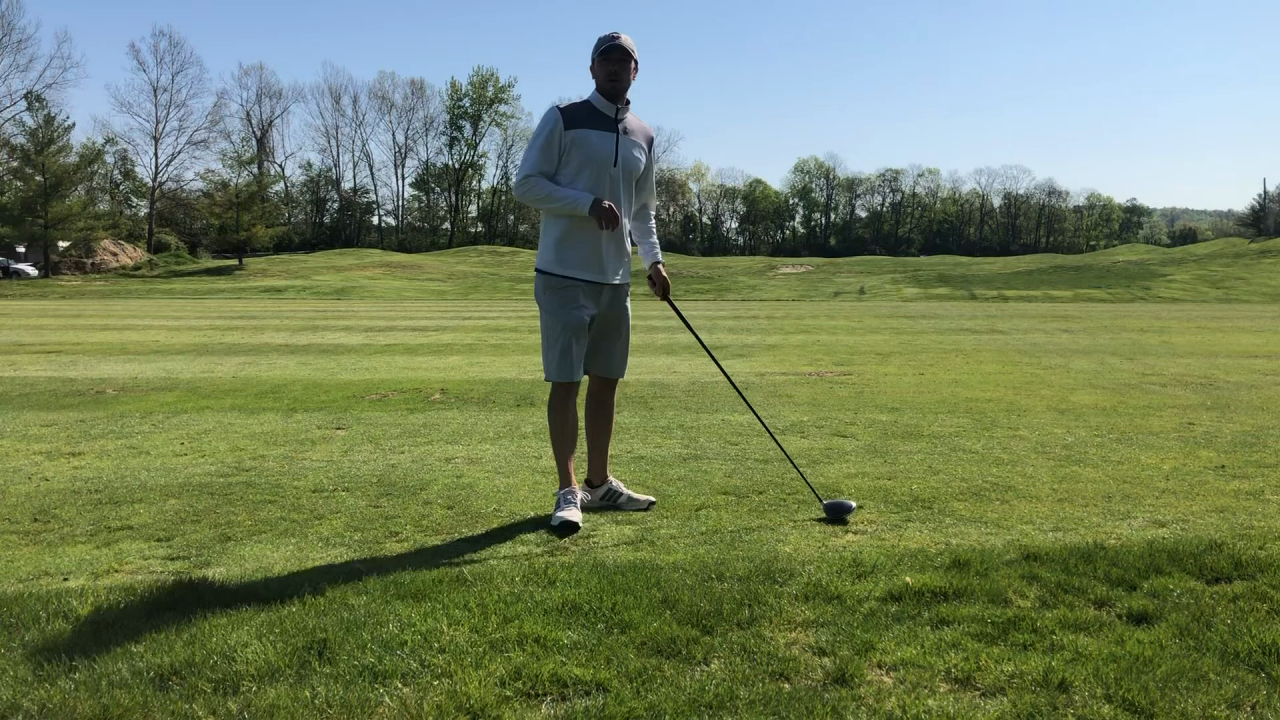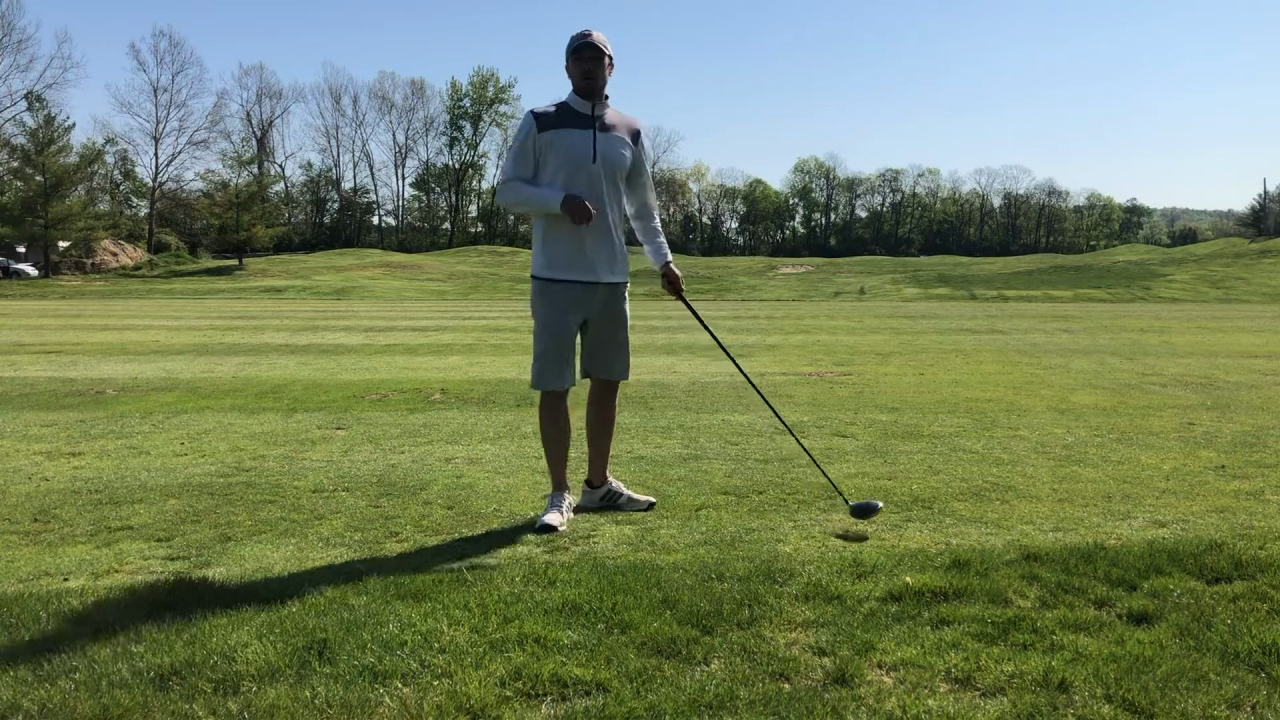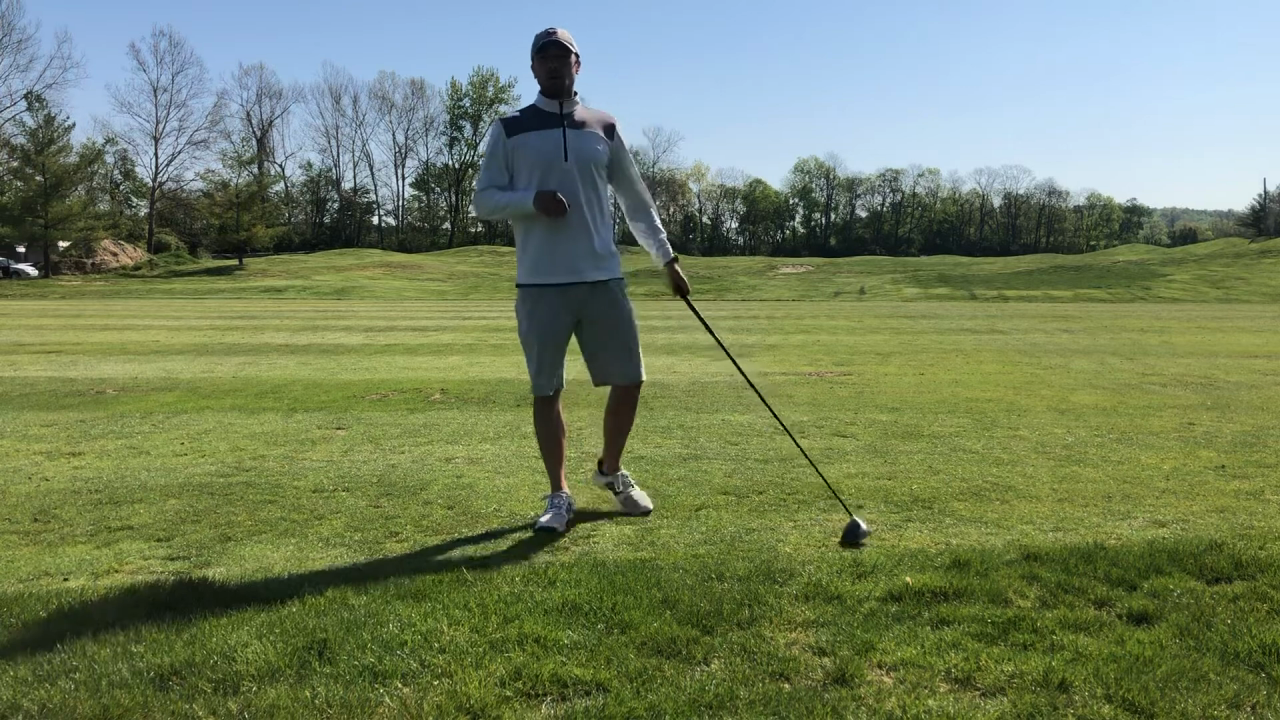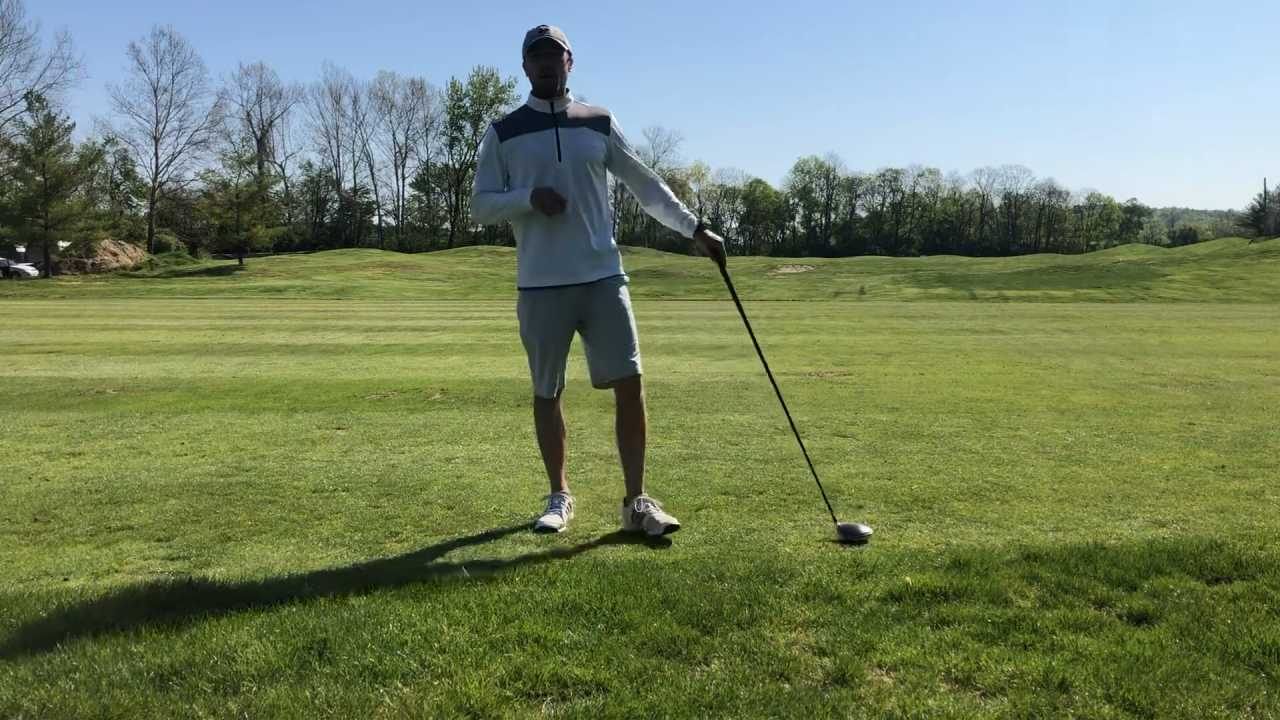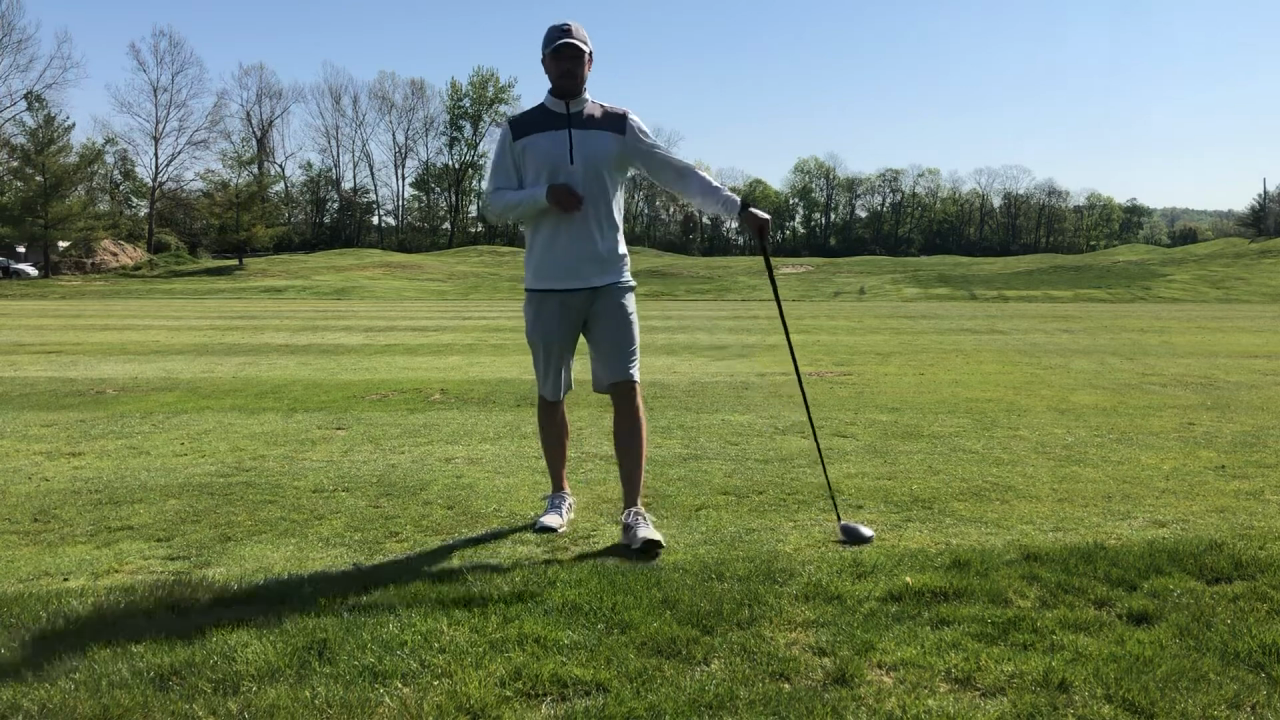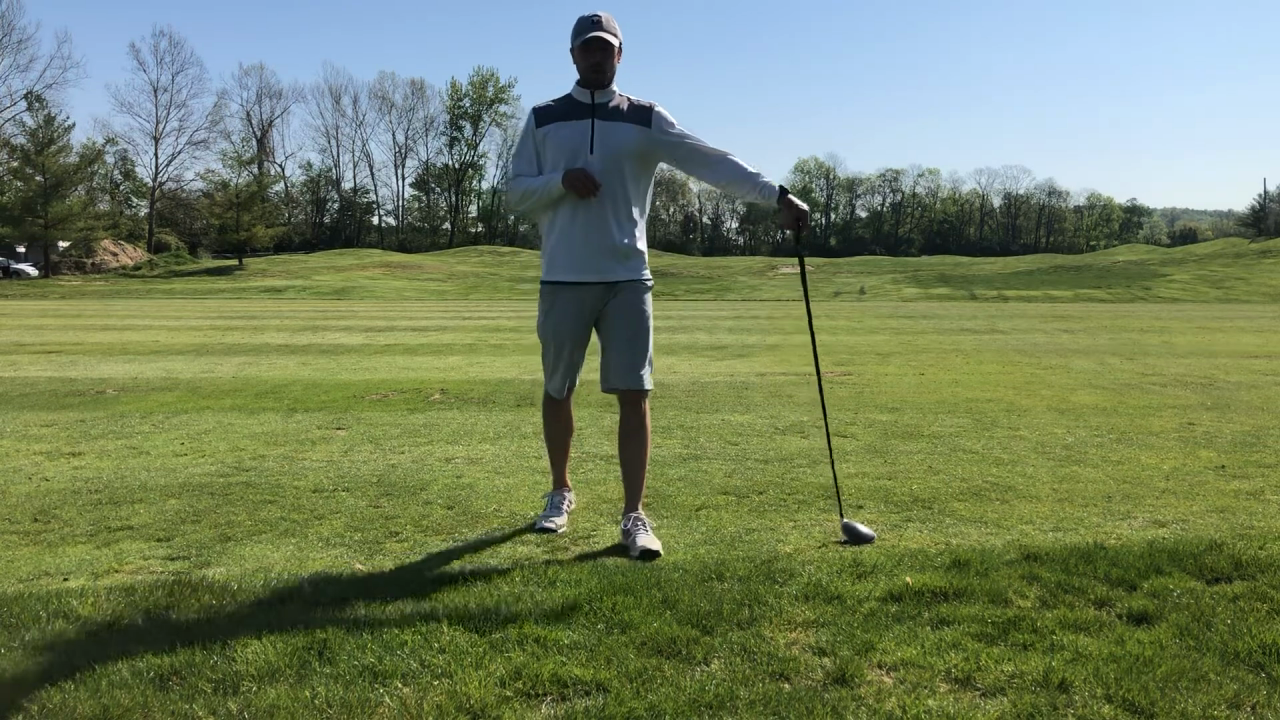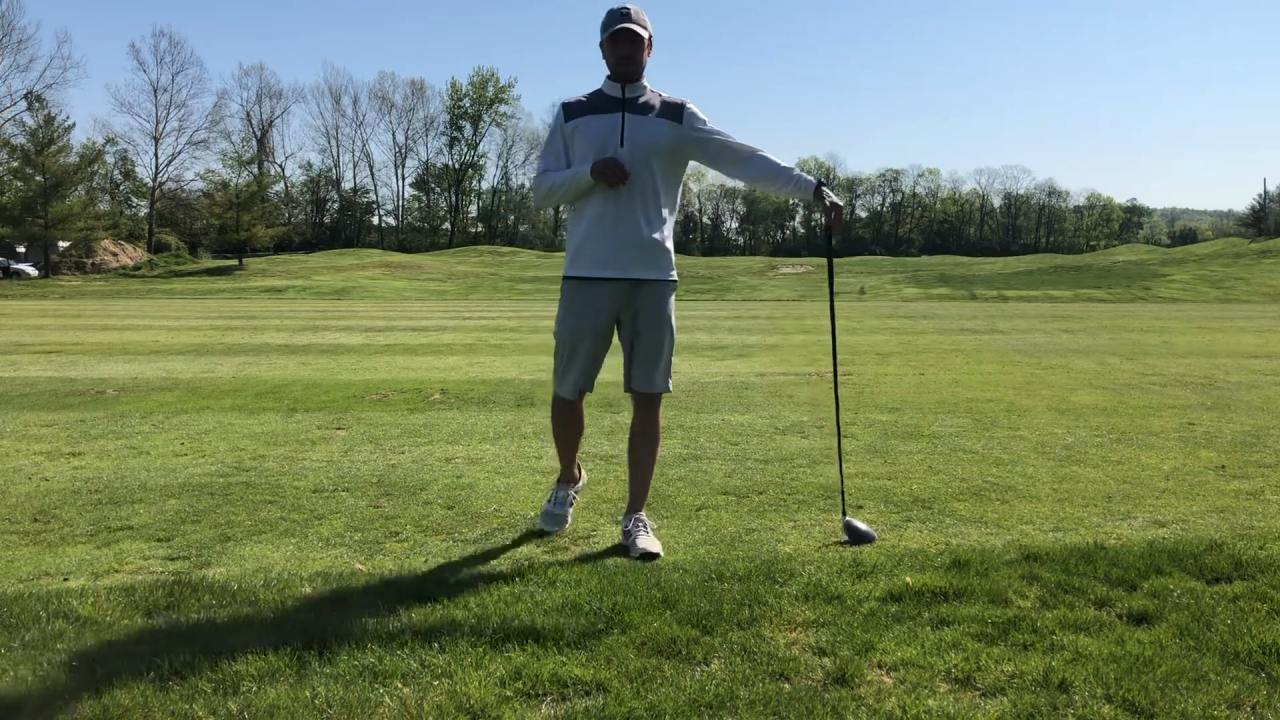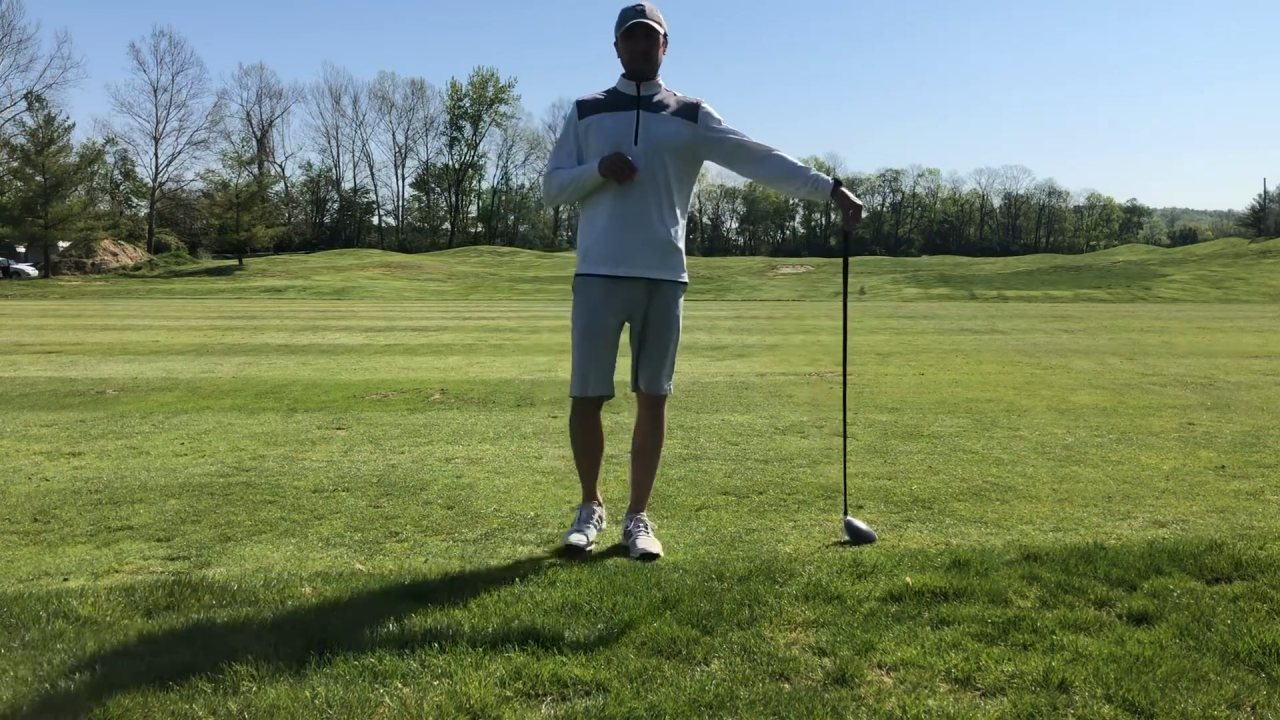
dt=0.3s
person 1, frame 1
left shoulder: (643, 137)
right shoulder: (561, 119)
right elbow: (526, 185)
left wrist: (653, 261)
right wrist: (588, 204)
left hip: (615, 279)
right hip: (563, 276)
left knee: (605, 381)
right knee: (565, 382)
left ankle: (599, 483)
right ankle: (568, 490)
person 1, frame 2
left shoulder: (630, 132)
right shoulder: (539, 123)
left elbow: (643, 205)
right elbow: (508, 190)
left wrist: (662, 259)
right wrist: (560, 200)
left hip: (612, 279)
right hip: (556, 278)
left knee: (607, 384)
right knee: (554, 388)
left ankle: (598, 483)
right ankle: (560, 494)
person 1, frame 3
left shoulder: (604, 128)
right shoulder: (508, 130)
left elbow: (636, 200)
right elbow: (483, 201)
left wrist: (668, 258)
right wrist: (531, 200)
left hip: (603, 278)
right hip: (540, 283)
left knee: (629, 382)
right knee: (545, 392)
left ankle: (610, 469)
right ankle: (559, 495)
person 1, frame 4
left shoulder: (600, 123)
right shoulder: (503, 132)
left elbow: (646, 185)
right elbow: (482, 206)
left wrist: (696, 229)
right wrist: (530, 197)
left hip: (603, 277)
right hip: (541, 285)
left knee: (629, 383)
right knee: (546, 394)
left ankle: (636, 500)
right ankle: (559, 495)
person 1, frame 5
left shoulder: (618, 124)
right shoulder: (518, 129)
left elbow: (679, 174)
right elbow: (494, 205)
left wrist: (739, 208)
right wrist: (544, 195)
left hip: (609, 281)
right hip: (548, 285)
left knee: (624, 390)
right knee: (550, 395)
left ankle: (634, 512)
right ankle: (560, 494)
person 1, frame 6
left shoulder: (645, 118)
right shoulder: (542, 119)
left elbow: (713, 163)
right elbow: (515, 193)
left wrist: (776, 194)
right wrist: (560, 181)
left hip: (627, 278)
right hip: (563, 279)
left knee: (634, 395)
right knee: (557, 393)
left ankle: (633, 516)
right ankle: (561, 491)
person 1, frame 7
left shoulder: (676, 115)
right shoulder: (572, 113)
left elbow: (745, 160)
right elbow: (542, 190)
left wrist: (811, 188)
right wrist: (589, 172)
left hip: (652, 276)
right hip: (586, 275)
left knee: (647, 397)
right knee: (567, 392)
left ankle: (636, 517)
right ankle: (569, 479)
person 1, frame 8
left shoulder: (691, 115)
right shoulder: (585, 112)
left elbow: (761, 160)
right elbow: (552, 188)
left wrist: (829, 187)
right wrist: (597, 169)
left hip: (663, 275)
right hip: (599, 274)
left knee: (653, 399)
right knee: (586, 396)
left ankle: (637, 518)
right ankle: (590, 505)
